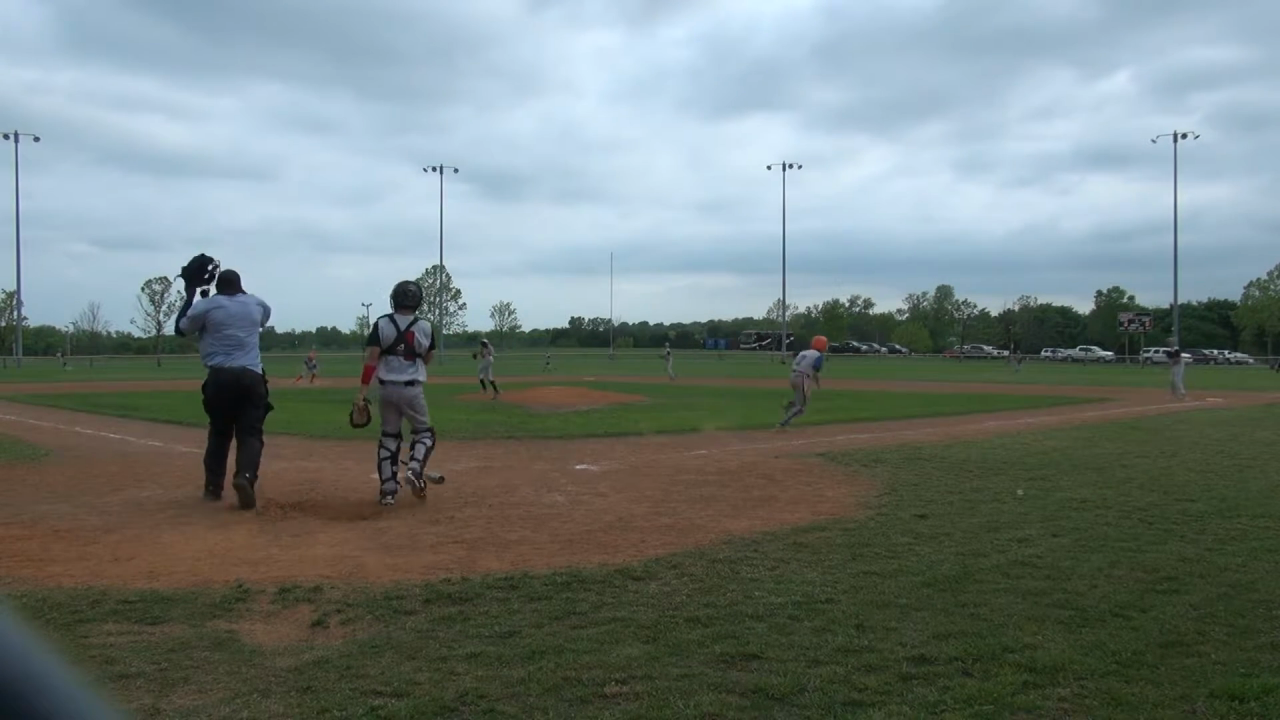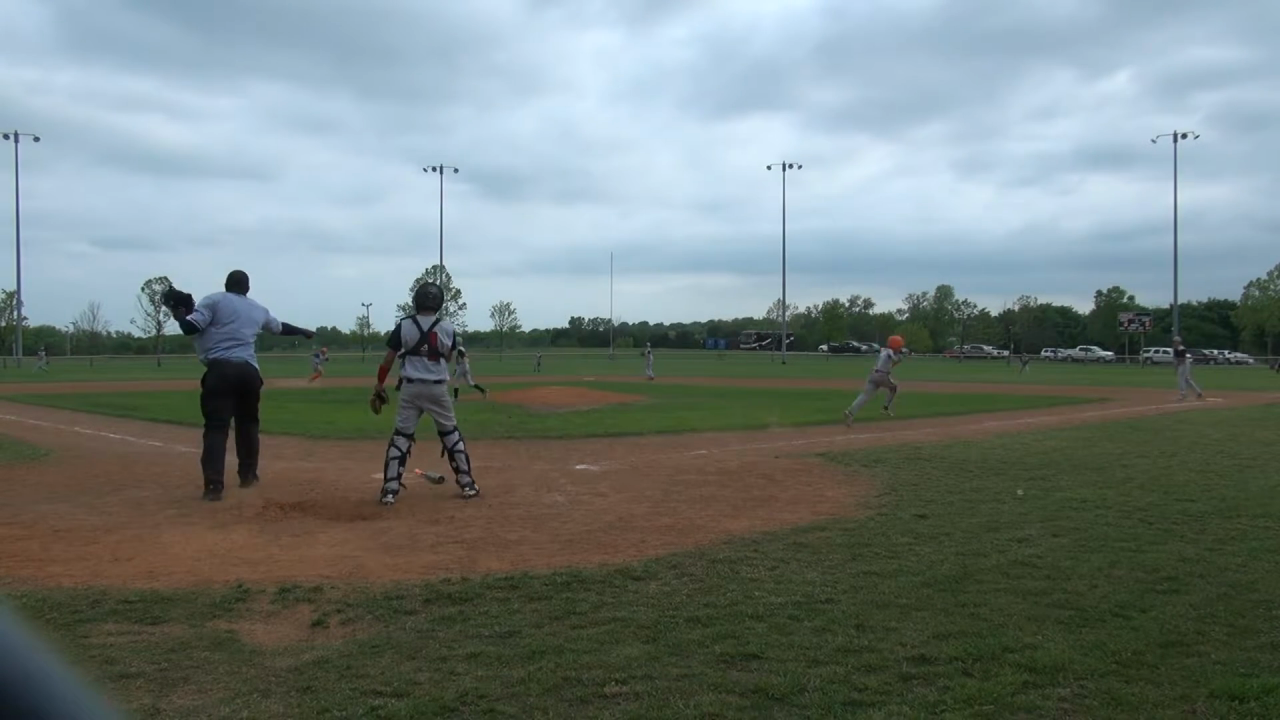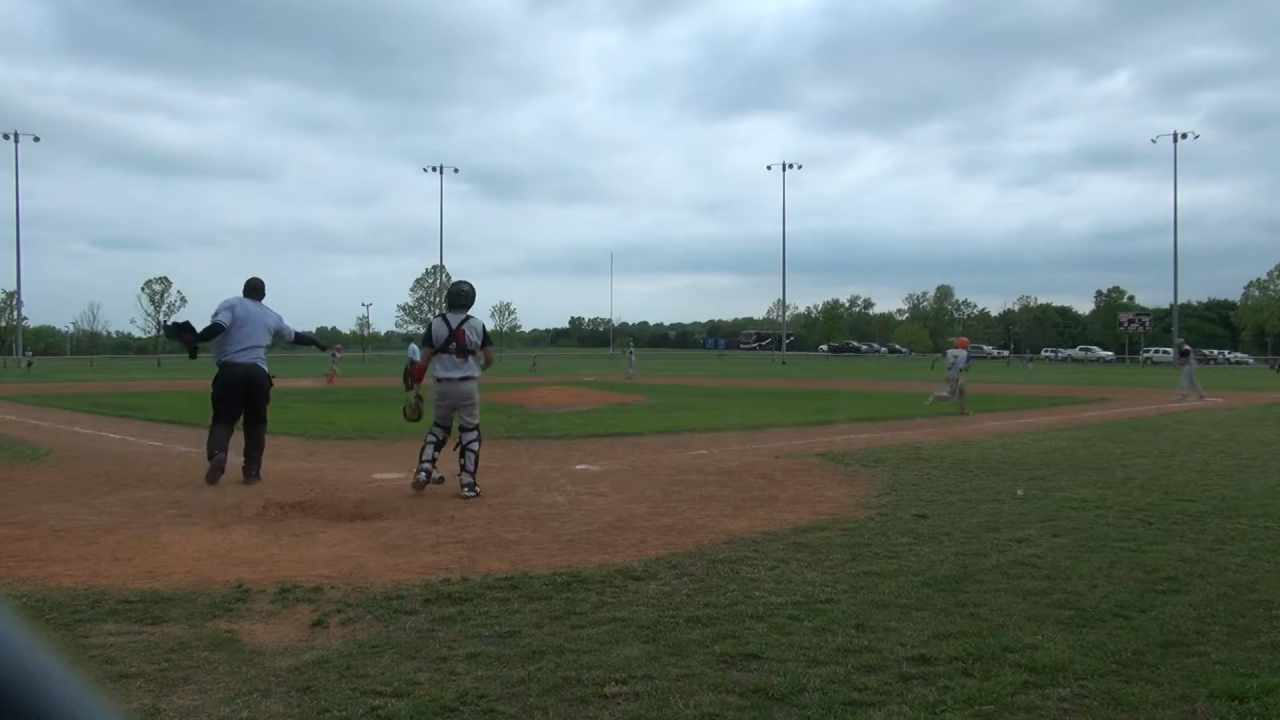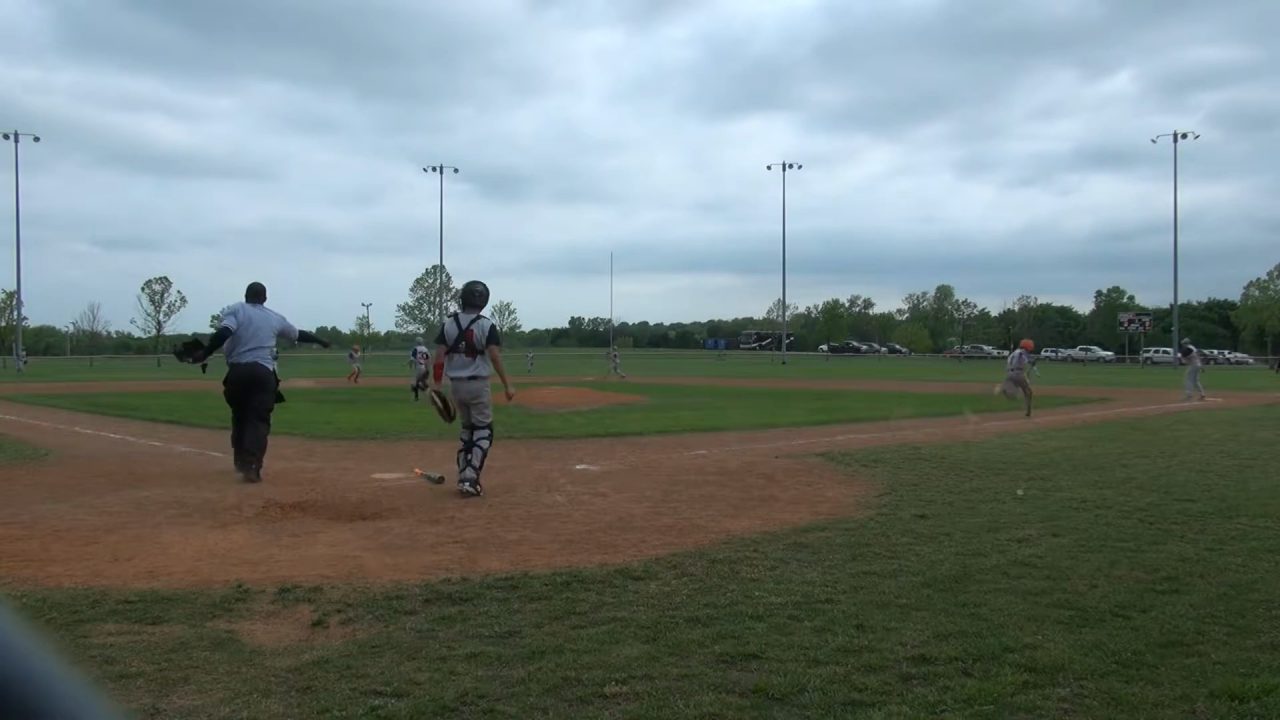
dt=0.3s
person 1, frame 1
left shoulder: (381, 324)
right shoulder: (425, 327)
left elbow: (371, 359)
right elbow: (427, 359)
left wrist: (363, 390)
left hip: (387, 388)
right hip: (412, 389)
left knee: (389, 437)
right knee: (424, 433)
left ankle: (387, 490)
right ankle: (414, 469)
person 1, frame 2
left shoulder: (404, 326)
right shoulder: (447, 328)
left elbow: (388, 359)
left wrist: (379, 384)
left hip: (411, 388)
right hip: (438, 388)
left knee: (401, 437)
right knee: (451, 434)
left ankle: (390, 489)
right ankle: (466, 483)
person 1, frame 3
left shoulder: (435, 324)
right shoulder: (477, 325)
left elbow: (425, 358)
right elbow: (489, 358)
left wrist: (417, 387)
right wrist: (482, 367)
left hip: (443, 385)
right hip: (467, 385)
left knee: (438, 428)
right knee: (470, 433)
left ankle: (424, 471)
right ankle: (468, 485)
person 1, frame 4
left shoulder: (449, 323)
right shoulder: (486, 325)
left elbow: (439, 356)
right elbow: (495, 357)
left wrist: (436, 385)
right wrist: (507, 386)
left hip: (457, 384)
right hip: (478, 384)
left knee: (467, 429)
right knee: (483, 431)
left ankle: (465, 478)
right ankle: (470, 480)
person 2, frame 1
left shoulder: (205, 306)
right shoulder: (256, 304)
left elbow: (179, 330)
left wrist: (190, 296)
left hip: (220, 377)
right hip: (251, 377)
left knee: (218, 432)
right knee: (250, 434)
left ankle: (213, 487)
right ankle: (245, 479)
person 2, frame 2
left shoulder: (213, 300)
right shoulder: (258, 309)
left elbow: (190, 328)
right elbow: (280, 328)
left wrist: (179, 315)
right wrist: (303, 332)
left hip: (219, 370)
right hip: (248, 370)
left knee: (216, 427)
right knee: (247, 423)
left ankle: (213, 484)
right ankle: (248, 473)
person 2, frame 3
left shoulder: (231, 304)
right shoulder: (272, 316)
left elbow: (217, 328)
right elbow: (294, 336)
left wrist: (193, 340)
right wrist: (317, 343)
left hip: (230, 370)
right hip: (257, 372)
left knee: (223, 421)
right knee: (255, 422)
left ankle: (217, 457)
right ankle: (251, 471)
person 2, frame 4
left shoulder: (234, 310)
right shoulder: (275, 318)
left elbow: (224, 333)
right elbow: (298, 334)
left wrist: (204, 355)
right wrist: (320, 341)
left hip: (237, 371)
right hip: (263, 372)
left knee: (240, 418)
right knee: (258, 420)
left ankle: (242, 461)
right ankle: (251, 466)
